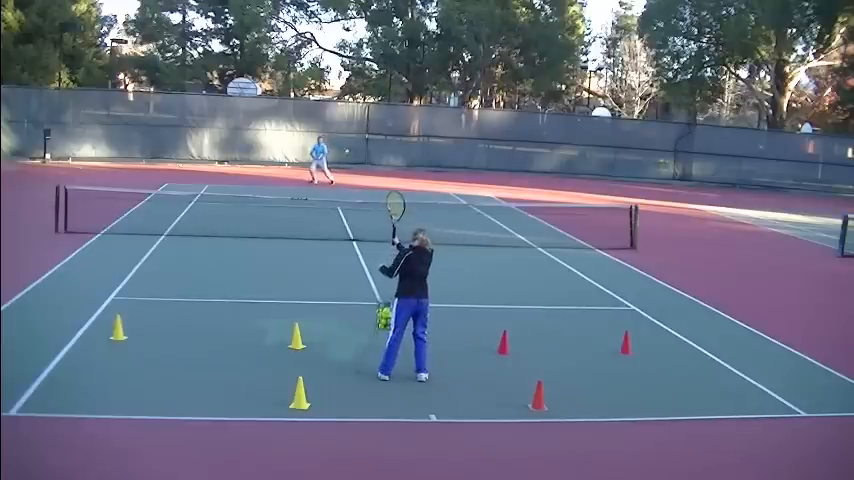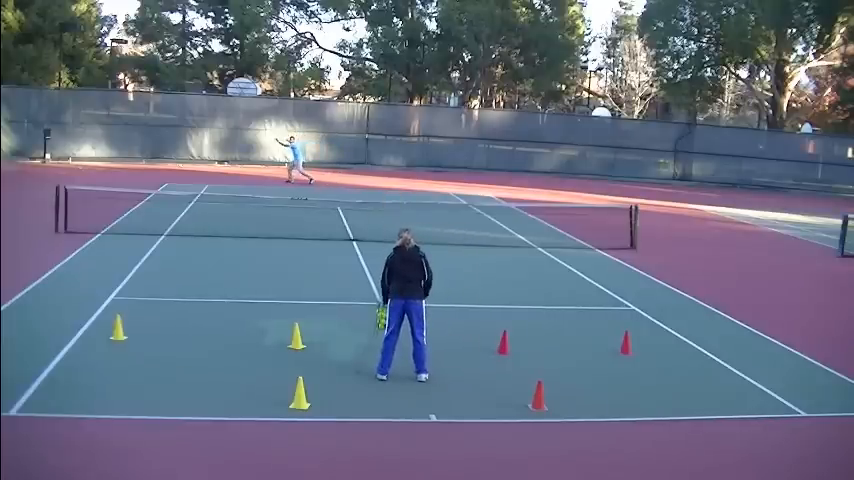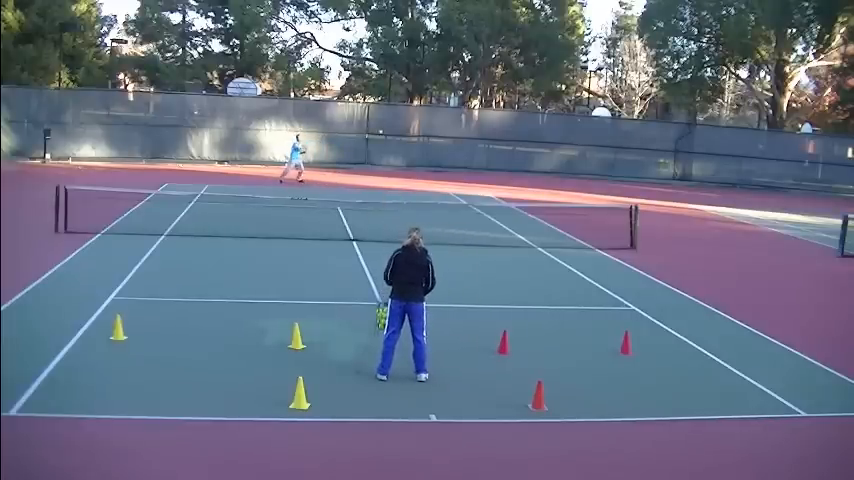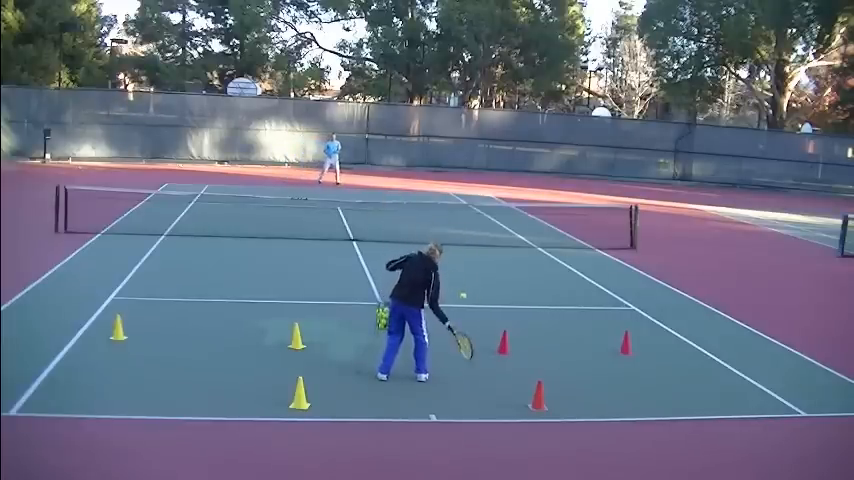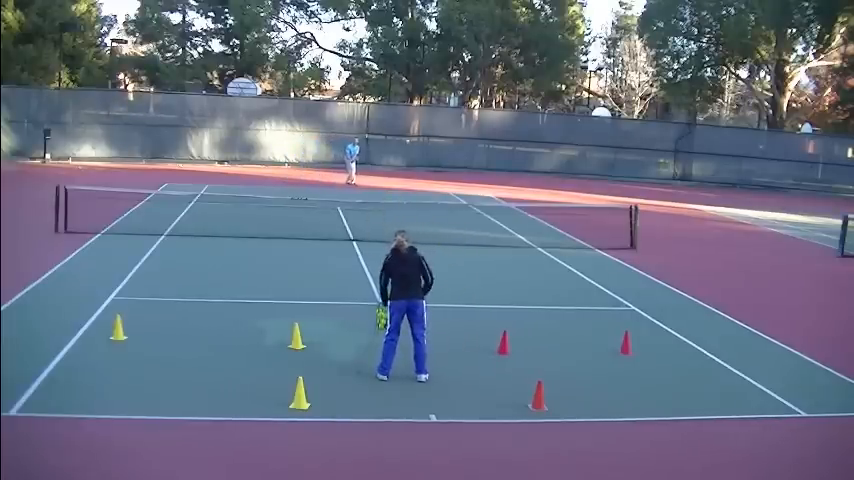
dt=1s
person 1, frame 1
left shoulder: (407, 253)
right shoulder: (428, 255)
left elbow: (392, 272)
left wrist: (383, 268)
right wrist: (399, 245)
left hip: (404, 299)
right hip: (422, 299)
left knee: (395, 335)
right knee: (421, 335)
left ankle: (385, 371)
right ankle: (422, 372)
person 1, frame 2
left shoulder: (392, 256)
right shoulder: (420, 255)
left elbow: (385, 281)
right elbow: (428, 277)
left wrist: (385, 299)
right wrist: (425, 294)
left hip: (396, 299)
right hip: (415, 299)
left knee: (390, 335)
right knee: (419, 336)
left ankle: (382, 371)
right ankle: (421, 372)
person 1, frame 3
left shoulder: (398, 254)
right shoulder: (426, 258)
left elbow: (387, 277)
right elbow: (431, 283)
left hip: (397, 299)
right hip: (416, 301)
left knee: (391, 335)
right knee: (419, 337)
left ankle: (383, 371)
right ankle: (421, 372)
person 1, frame 4
left shoulder: (412, 258)
right shoulder: (433, 272)
left elbow: (389, 266)
right elbow: (432, 301)
left wrist: (406, 265)
right wrist: (444, 320)
left hip: (396, 301)
right hip: (413, 305)
left knee: (394, 336)
right knee: (420, 338)
left ankle: (383, 371)
right ankle: (421, 372)
person 1, frame 5
left shoulder: (390, 258)
right shoulder: (418, 257)
left elbow: (383, 283)
right elbow: (430, 280)
left wrist: (385, 301)
right wrist: (421, 293)
left hip: (396, 300)
right hip: (416, 300)
left knee: (391, 336)
right knee: (419, 336)
left ankle: (383, 372)
right ankle: (421, 373)
